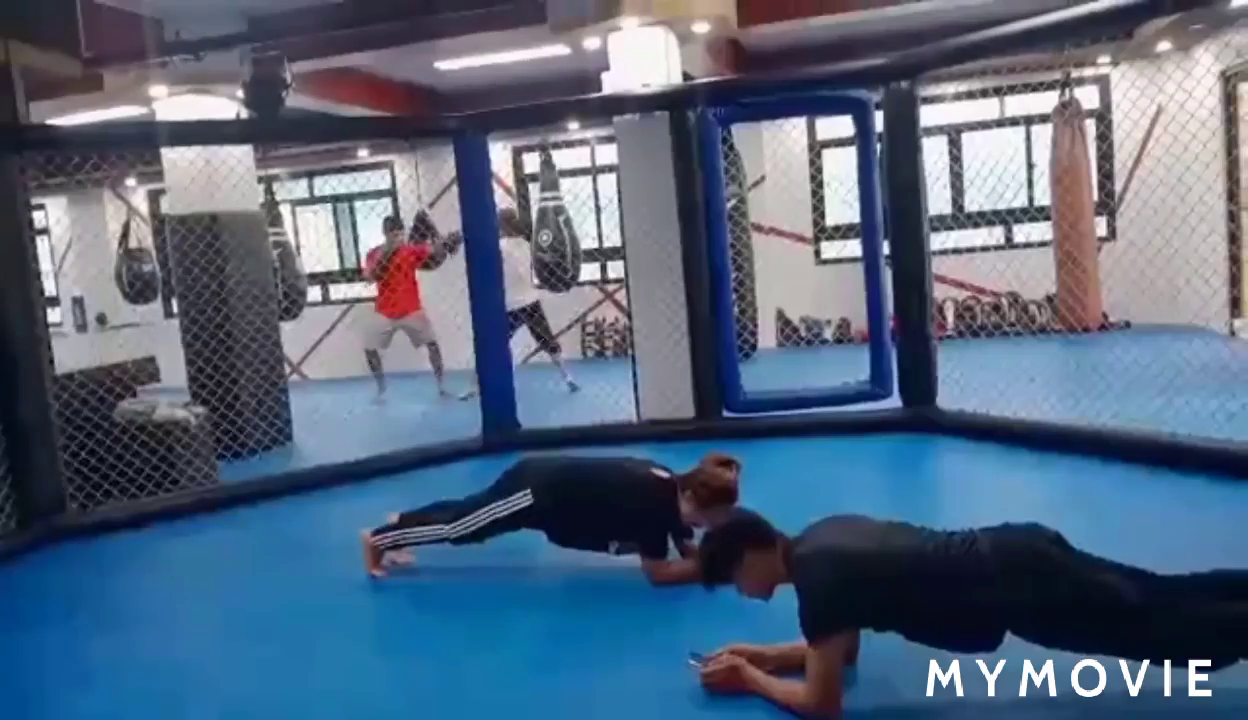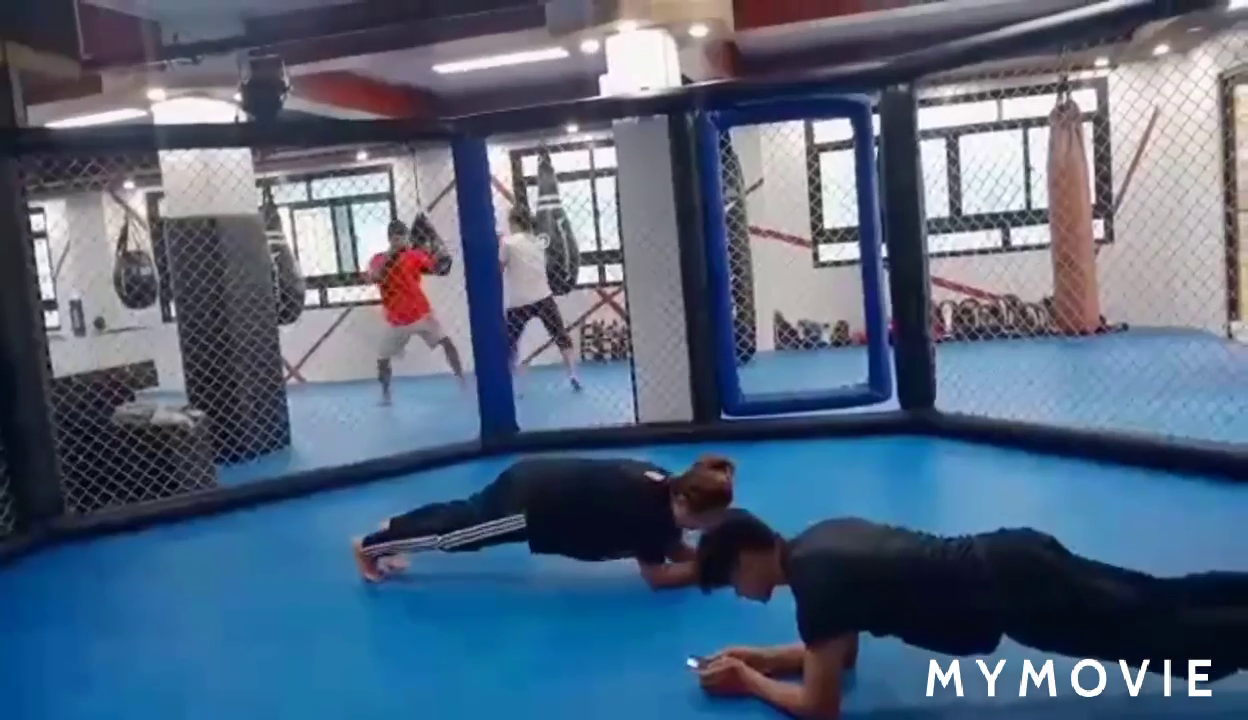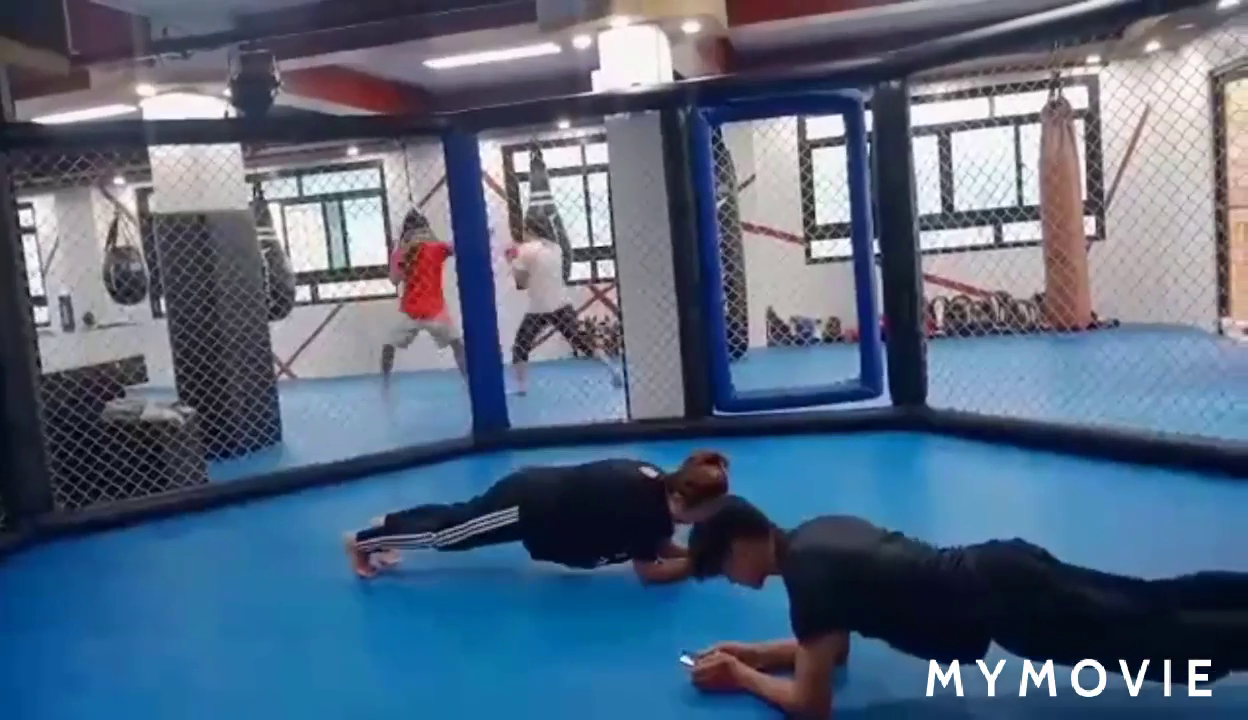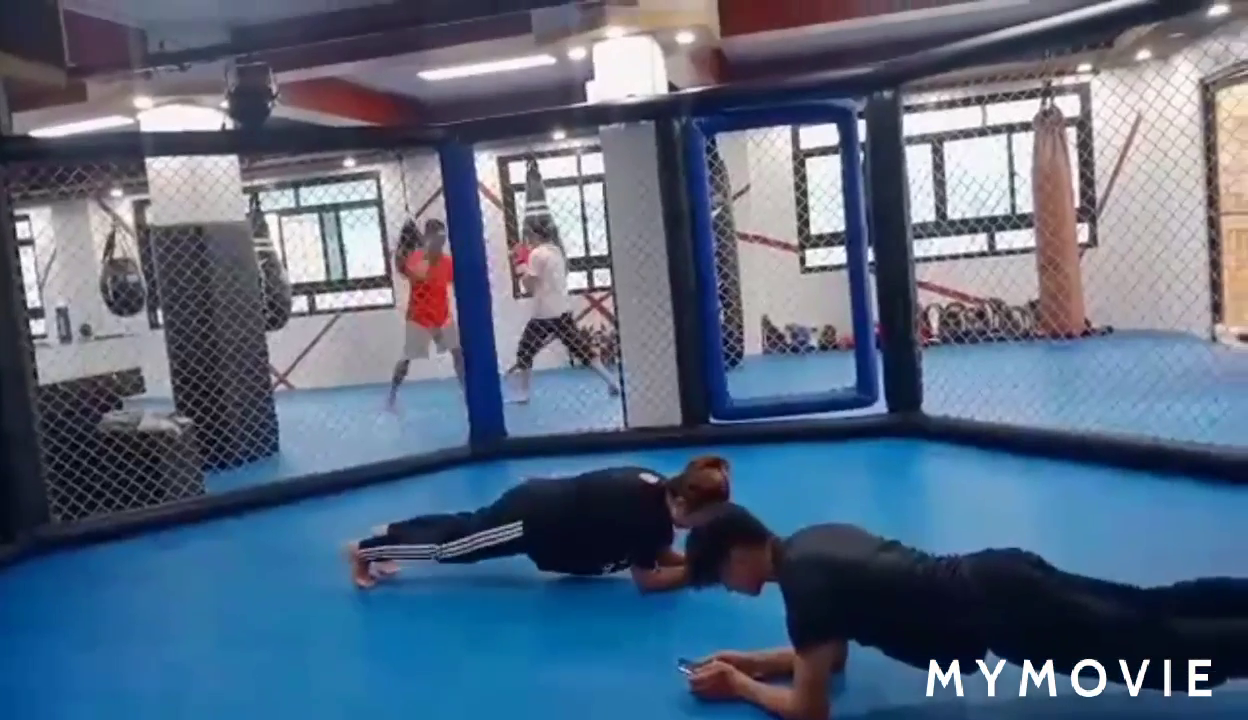
dt=0.2s
person 1, frame 1
left shoulder: (819, 576)
right shoulder: (820, 542)
right elbow: (841, 647)
right wrist: (763, 653)
left hip: (1022, 586)
right hip: (1016, 552)
left knee: (1170, 631)
right knee: (1169, 602)
person 1, frame 2
left shoulder: (817, 580)
right shoulder: (817, 543)
right elbow: (840, 650)
right wrist: (762, 656)
left hip: (1016, 593)
right hip: (1013, 560)
left knee: (1168, 639)
right knee: (1166, 604)
person 1, frame 3
left shoulder: (809, 574)
right shoulder: (814, 536)
right elbow: (832, 646)
right wrist: (754, 651)
left hip: (1009, 603)
right hip: (1004, 567)
left knee: (1165, 642)
right knee: (1161, 603)
person 1, frame 4
left shoulder: (806, 583)
right shoulder: (811, 544)
right elbow: (828, 652)
right wrist: (753, 660)
left hip: (1004, 612)
right hip: (1000, 576)
left knee: (1160, 650)
right knee: (1158, 611)
person 2, frame 1
left shoulder: (674, 489)
right shoulder: (653, 501)
left elbow: (687, 549)
right elbow: (658, 571)
left hip: (549, 479)
right hip: (540, 490)
left knee: (469, 512)
right knee: (462, 526)
left ankle: (400, 522)
right ankle: (380, 538)
person 2, frame 2
left shoulder: (668, 487)
right shoulder: (647, 506)
left elbow: (678, 550)
right elbow: (657, 575)
left hip: (538, 480)
right hip: (532, 502)
left knee: (463, 516)
right knee: (454, 531)
left ankle: (391, 529)
right ankle: (370, 545)
person 2, frame 3
left shoulder: (660, 485)
right shoulder: (644, 504)
left elbow: (663, 548)
right elbow: (650, 571)
left hip: (537, 488)
right hip: (530, 506)
left knee: (459, 517)
right knee: (448, 532)
left ankle: (385, 526)
right ankle: (363, 540)
person 2, frame 4
left shoulder: (659, 490)
right shoulder: (645, 509)
left elbow: (663, 555)
right elbow: (648, 578)
left hip: (542, 501)
right hip: (534, 520)
left knee: (464, 527)
right knee: (451, 544)
left ankle: (387, 534)
right ankle: (365, 549)
person 3, frame 1
left shoulder: (499, 247)
right shoulder: (524, 245)
left hip: (509, 308)
right hip: (530, 303)
right knee: (548, 341)
left ankle: (477, 388)
right ankle: (567, 377)
person 3, frame 2
left shoulder: (507, 242)
right shoulder: (538, 242)
left wrist: (498, 248)
left hip: (519, 302)
right hip: (542, 298)
left knee: (509, 342)
right knee: (560, 335)
right ankle: (573, 375)
person 3, frame 3
left shoulder: (526, 250)
right shoulder: (556, 248)
left elbow: (520, 280)
left wrist: (515, 261)
left hip: (539, 310)
right hip: (561, 306)
left knee: (520, 347)
right knee: (581, 341)
left ankle: (520, 386)
right ankle: (613, 372)
person 3, frame 4
left shoulder: (536, 254)
right shoulder: (556, 251)
left elbow: (529, 285)
left wrist: (521, 265)
left hip: (543, 316)
right hip: (562, 311)
left knee: (524, 353)
right knee: (582, 349)
left ankle: (523, 393)
right ankle: (611, 381)
person 4, frame 1
left shoulder: (411, 250)
right shoulder: (374, 254)
left elbow: (437, 254)
right elbow: (369, 277)
left wrist: (444, 244)
right wrist: (383, 255)
left hip: (411, 310)
right hip: (385, 313)
left knee: (432, 344)
right knee: (370, 349)
left ankle: (441, 386)
right ankle: (381, 387)
person 4, frame 2
left shoulder: (415, 256)
right shoulder: (379, 259)
left elbow: (435, 267)
right elbow: (373, 277)
right wrist: (390, 254)
left hip: (421, 314)
right hip: (396, 320)
left knee: (447, 342)
right knee: (383, 359)
left ankle: (463, 383)
right ankle: (386, 394)
person 4, frame 3
left shoulder: (438, 249)
right shoulder: (399, 253)
right elbow: (395, 280)
right wrist: (406, 251)
left hip: (436, 311)
right hip: (409, 313)
left knee: (457, 343)
right knee: (388, 346)
right ankle: (386, 383)
person 4, frame 4
left shoulder: (446, 260)
right shoulder: (413, 258)
right elbow: (423, 275)
right wrist: (430, 252)
left hip: (443, 317)
right hip: (418, 320)
left knee: (458, 351)
right knee: (406, 360)
right ankle: (392, 397)
